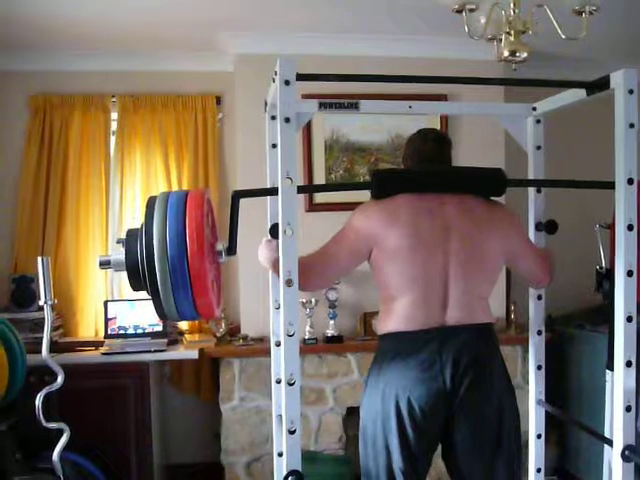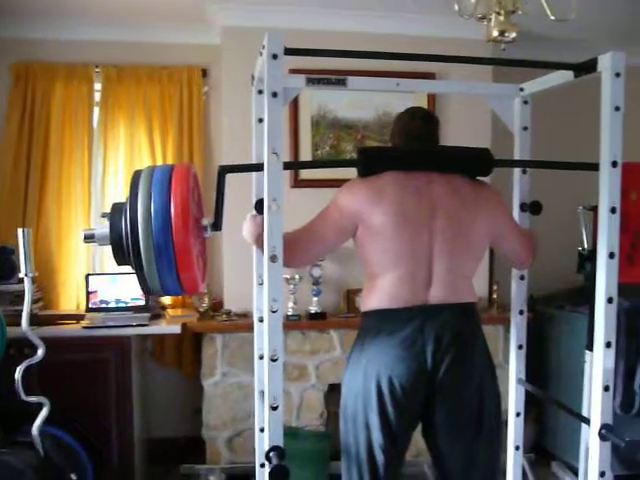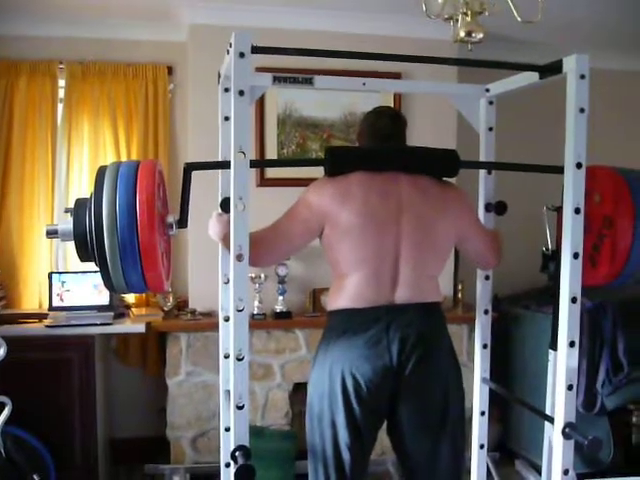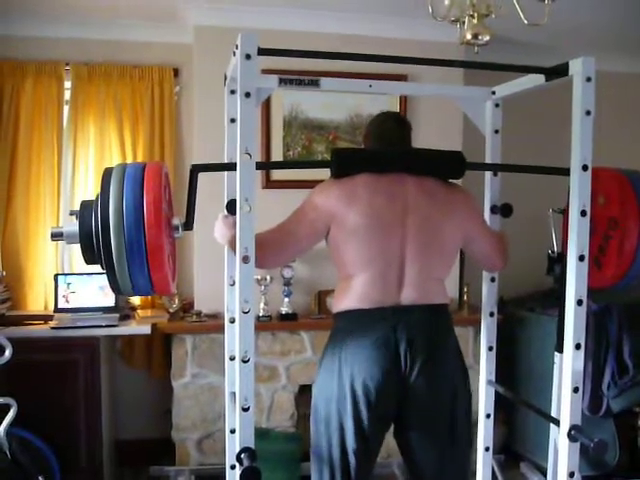
dt=0.7s
person 1, frame 1
left shoulder: (378, 215)
right shoulder: (495, 216)
left elbow: (310, 276)
right elbow: (542, 276)
left wrist: (272, 257)
right wrist: (545, 244)
left hip: (405, 362)
right hip: (479, 358)
person 1, frame 2
left shoulder: (364, 193)
right shoulder: (481, 196)
left elbow: (295, 252)
right elbow: (524, 256)
left wrist: (256, 234)
right wrist: (530, 226)
left hip: (387, 339)
right hip: (461, 336)
person 1, frame 3
left shoulder: (332, 192)
right shoulder: (447, 195)
left elbow: (261, 251)
right elbow: (489, 256)
left wrist: (223, 232)
right wrist: (492, 226)
left hip: (353, 338)
right hip: (426, 337)
person 1, frame 4
left shoulder: (338, 193)
right shoulder: (453, 197)
left elbow: (267, 253)
right elbow: (496, 259)
left wrist: (228, 234)
right wrist: (501, 227)
left hip: (360, 340)
right hip: (433, 338)
